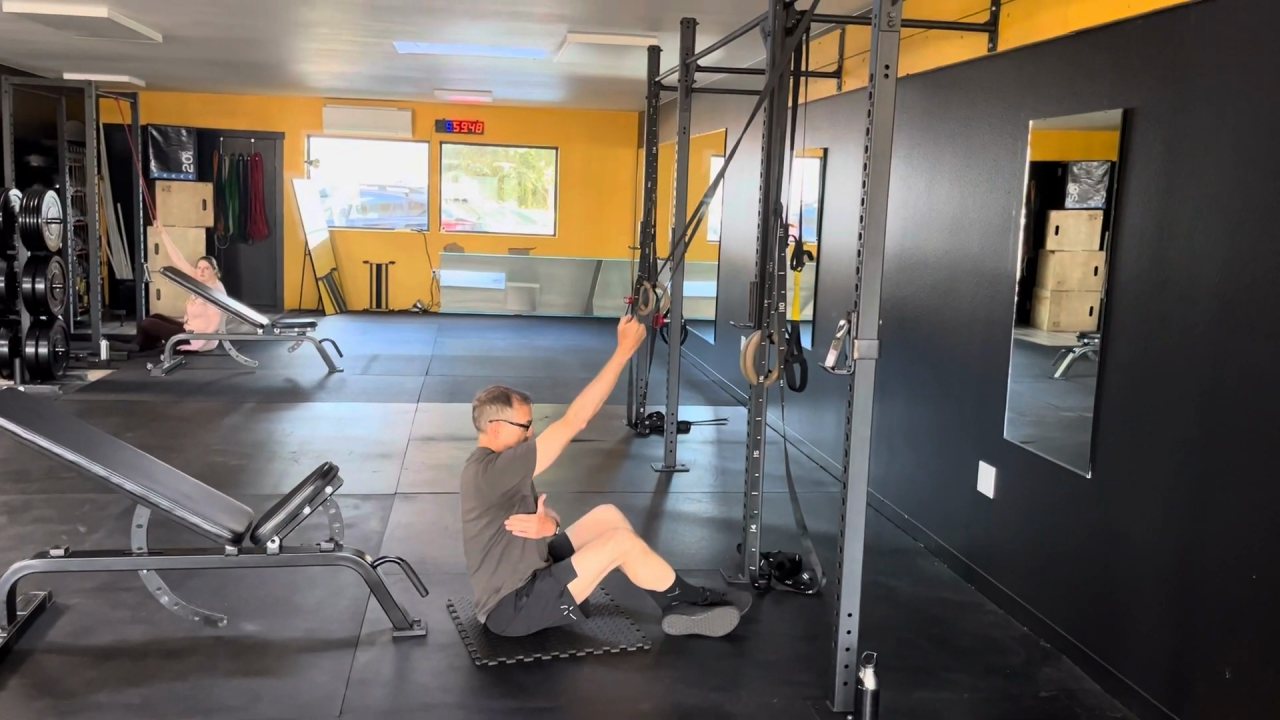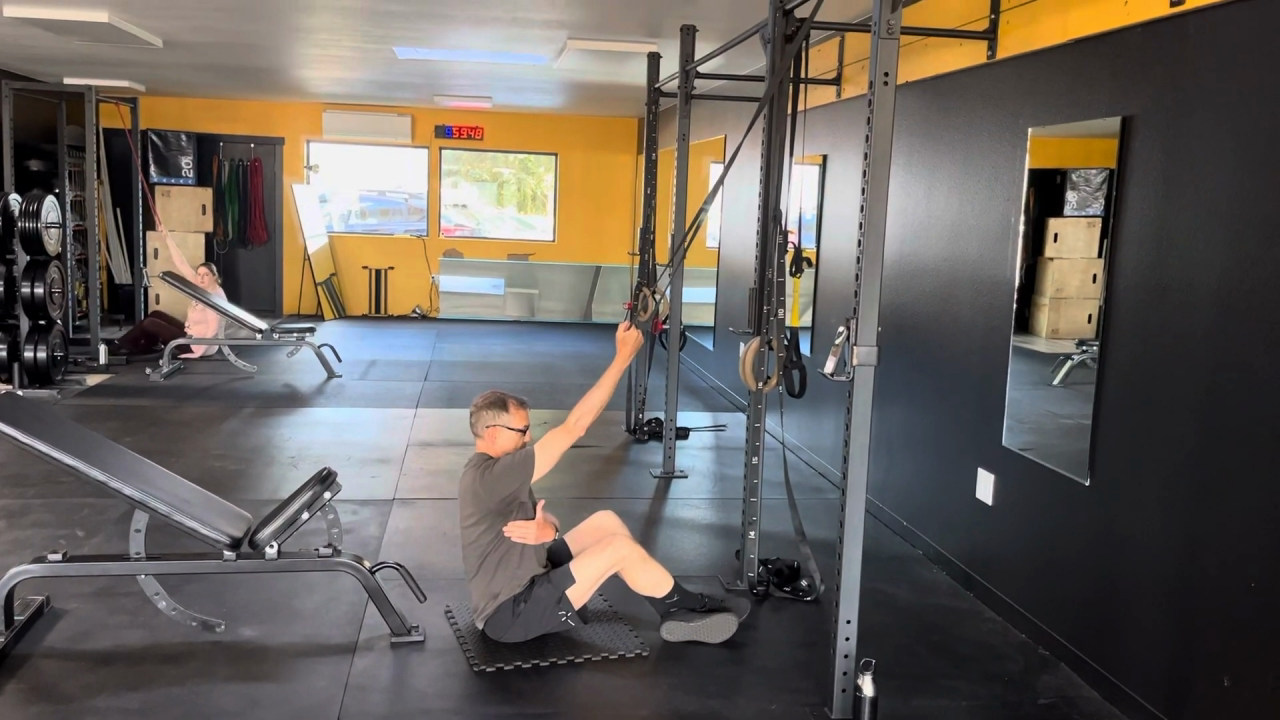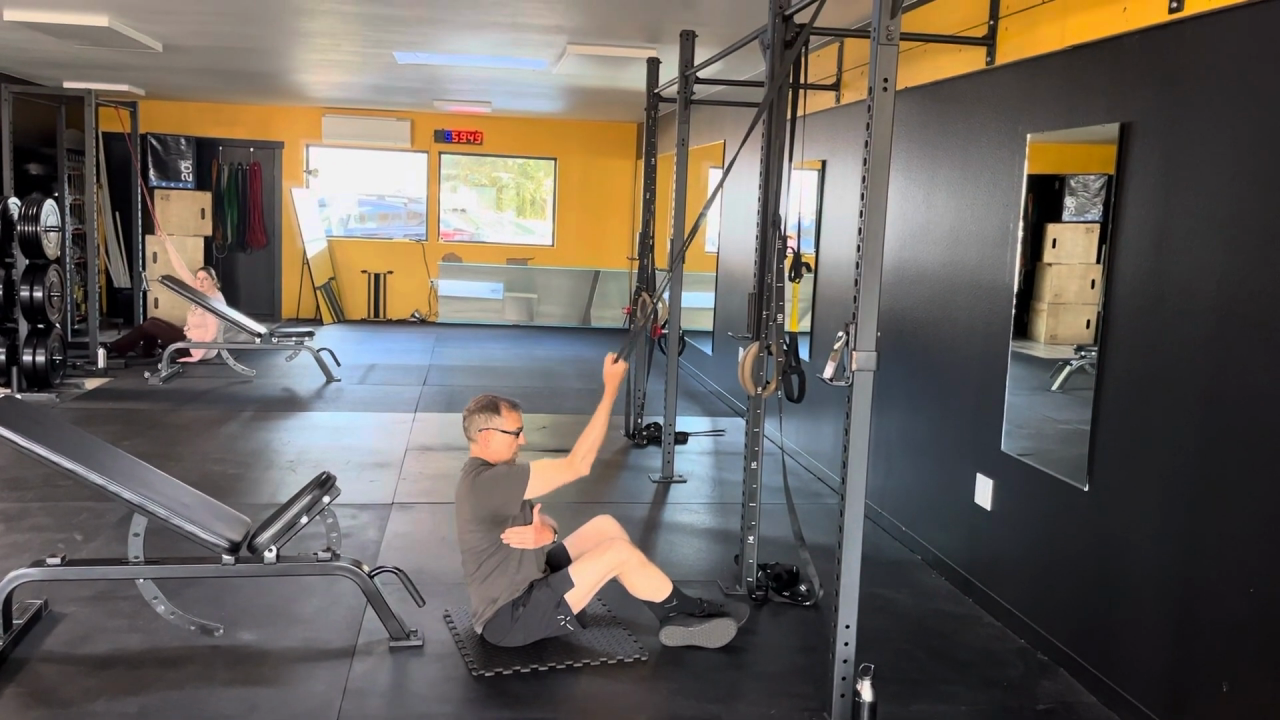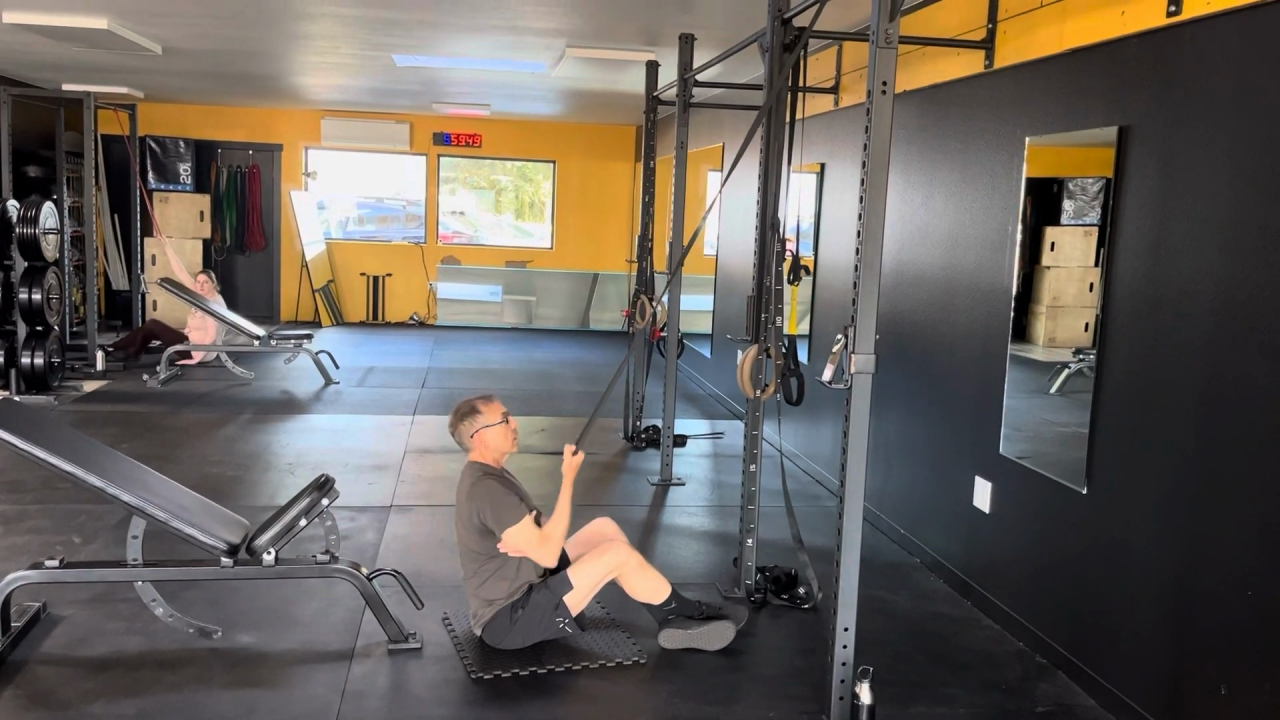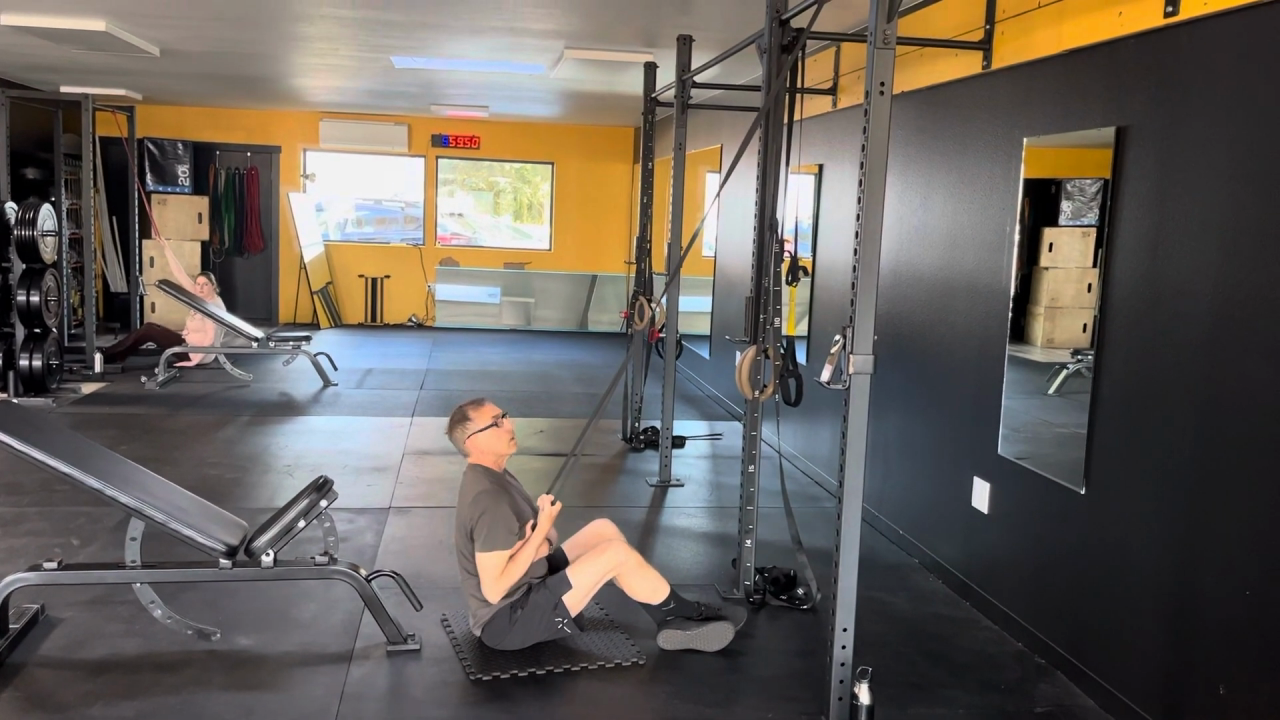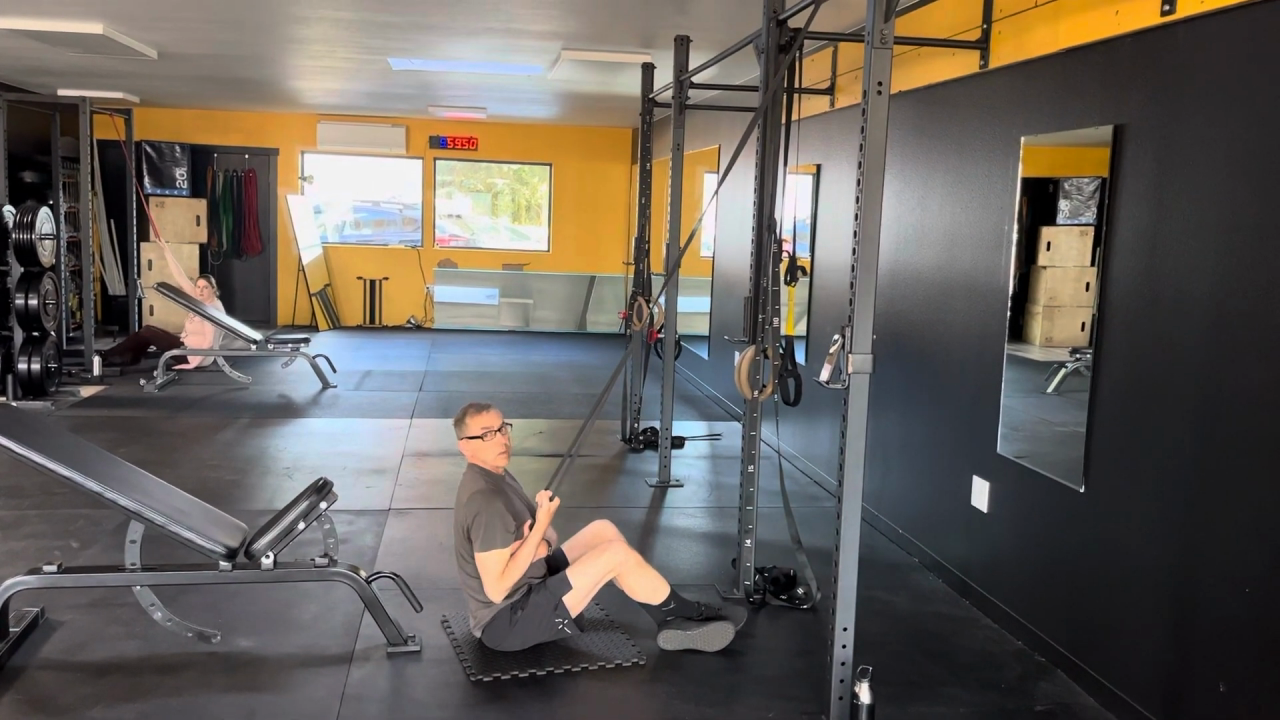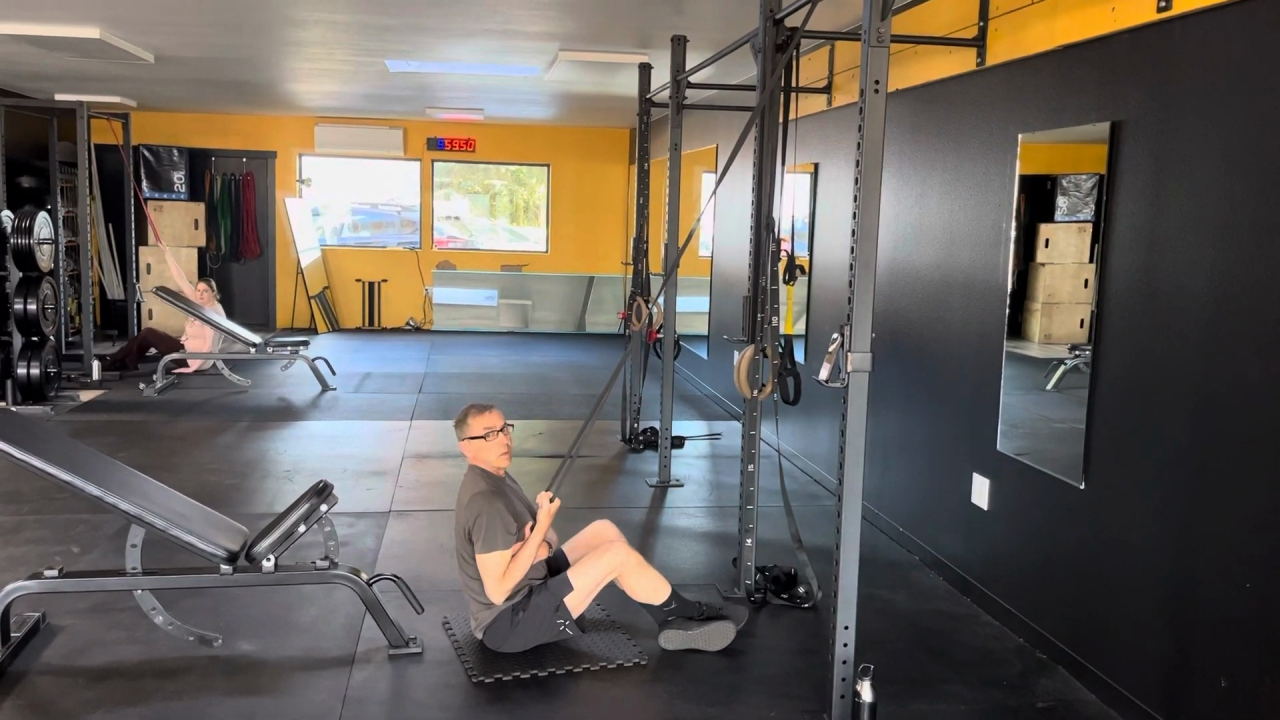
dt=0.4s
person 1, frame 1
left shoulder: (493, 465)
right shoulder: (495, 470)
left elbow: (544, 513)
right elbow: (574, 421)
left wrist: (548, 525)
right wrist: (624, 350)
left hip: (524, 579)
right hip: (512, 608)
left knee: (606, 516)
right knee: (621, 541)
left ankle: (680, 604)
right ankle: (693, 599)
person 1, frame 2
left shoulder: (491, 471)
right shoulder: (493, 476)
left elbow: (541, 517)
right elbow: (573, 428)
left wrist: (549, 531)
right wrist: (623, 357)
left hip: (522, 586)
right hip: (510, 615)
left knee: (605, 522)
right knee: (619, 547)
left ankle: (678, 610)
right ankle: (693, 607)
person 1, frame 3
left shoulder: (487, 475)
right shoulder: (488, 482)
left elbow: (546, 522)
right elbow: (577, 465)
left wrist: (546, 533)
right wrist: (611, 388)
left hip: (520, 589)
right hip: (510, 618)
left knee: (604, 526)
right knee: (618, 551)
left ankle: (678, 615)
right ankle: (694, 611)
person 1, frame 4
left shoulder: (488, 474)
right shoulder: (486, 489)
left elbow: (542, 536)
right elbow: (550, 555)
left wrist: (539, 538)
right wrist: (568, 479)
left hip: (520, 591)
right hip: (508, 620)
left knee: (603, 528)
right knee: (617, 553)
left ankle: (675, 619)
right ankle: (695, 614)
person 1, frame 5
left shoulder: (494, 476)
right shoulder: (489, 498)
left elbow: (546, 535)
right elbow: (493, 589)
left wrist: (543, 544)
right wrist: (541, 533)
left hip: (524, 591)
right hip: (507, 621)
left knee: (602, 530)
right knee: (617, 553)
left ankle: (674, 620)
right ankle: (693, 614)
person 1, frame 6
left shoulder: (497, 477)
right shoulder: (484, 500)
left elbow: (548, 536)
right elbow: (497, 589)
left wrist: (541, 545)
right wrist: (541, 527)
left hip: (525, 591)
right hip: (507, 622)
left knee: (602, 530)
right knee: (616, 553)
left ankle: (674, 621)
right ankle: (694, 614)
person 1, frame 7
left shoulder: (497, 478)
right shoulder: (485, 502)
left elbow: (548, 537)
right elbow: (497, 590)
left wrist: (542, 547)
right wrist: (541, 528)
left hip: (526, 592)
right hip: (508, 624)
left knee: (603, 531)
right knee: (618, 554)
left ankle: (676, 620)
right ankle: (695, 614)
